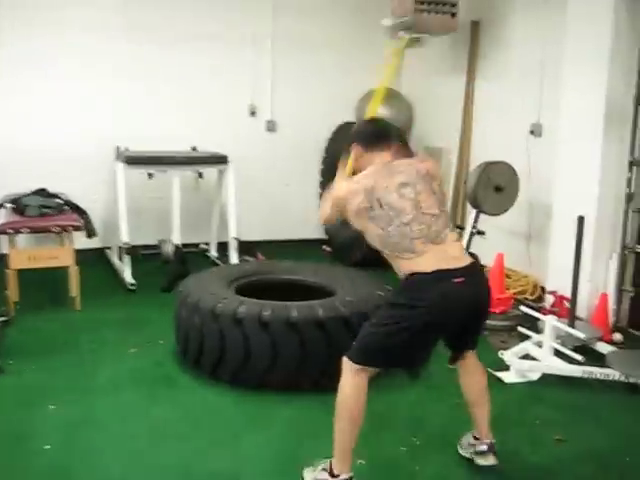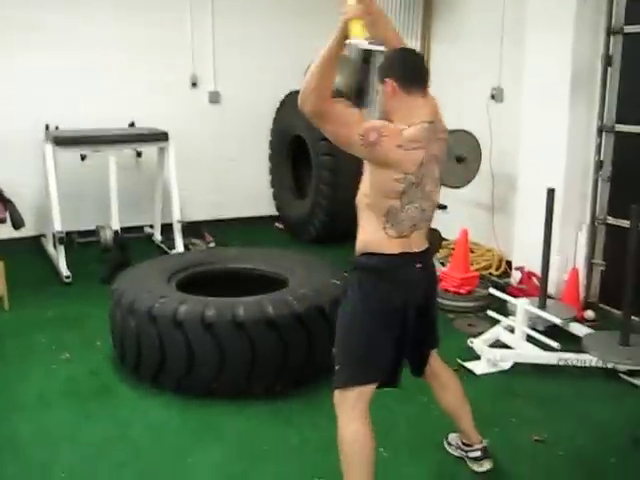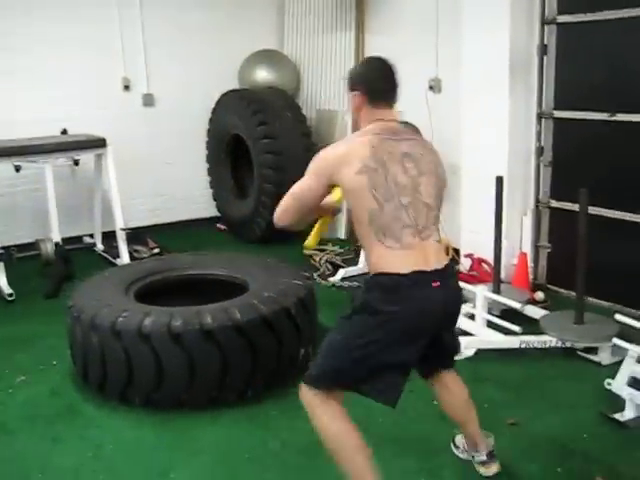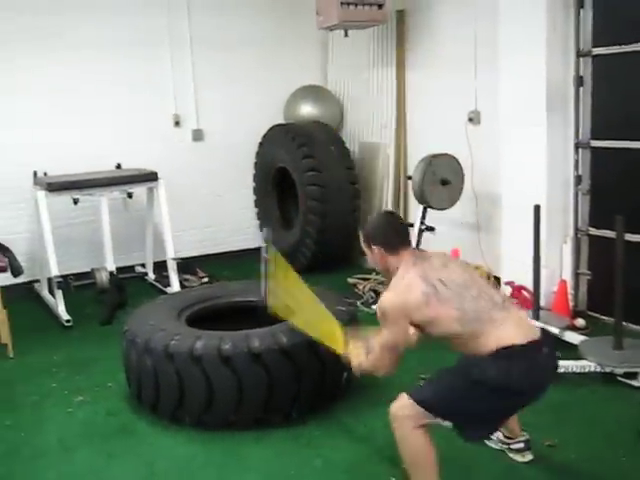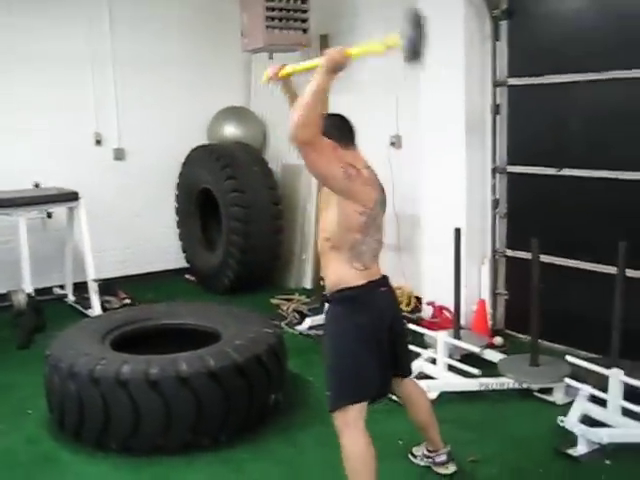
dt=1s
person 1, frame 1
left shoulder: (349, 190)
right shoulder: (423, 167)
left elbow: (326, 214)
right wrist: (391, 143)
left hip: (422, 291)
right hip: (472, 279)
left knee: (355, 367)
right knee: (465, 352)
right ankle: (482, 441)
person 1, frame 2
left shoulder: (392, 143)
right shoulder: (432, 119)
left elbow: (312, 104)
right elbow: (404, 58)
left hip: (380, 275)
right hip: (420, 268)
left knee: (351, 400)
right knee: (429, 360)
person 1, frame 3
left shoulder: (340, 153)
right shoulder: (426, 149)
left elbow: (283, 217)
left wrist: (322, 206)
left hip: (396, 297)
right hip: (444, 287)
left knee: (316, 392)
right knee: (439, 368)
person 1, frame 4
left shoulder: (396, 299)
right shoulder: (443, 262)
left elbow: (383, 366)
left wrist: (359, 359)
right wrist: (390, 338)
left hip: (512, 367)
right hip: (541, 353)
left knee: (404, 414)
right ankle: (516, 439)
person 1, frame 5
left shoulder: (354, 181)
right shoulder: (360, 172)
left elbow: (302, 134)
right elbow: (312, 127)
left wrist: (325, 71)
right wrist: (286, 86)
left hip: (352, 306)
right hip: (380, 296)
left knee: (349, 419)
right knee: (402, 378)
